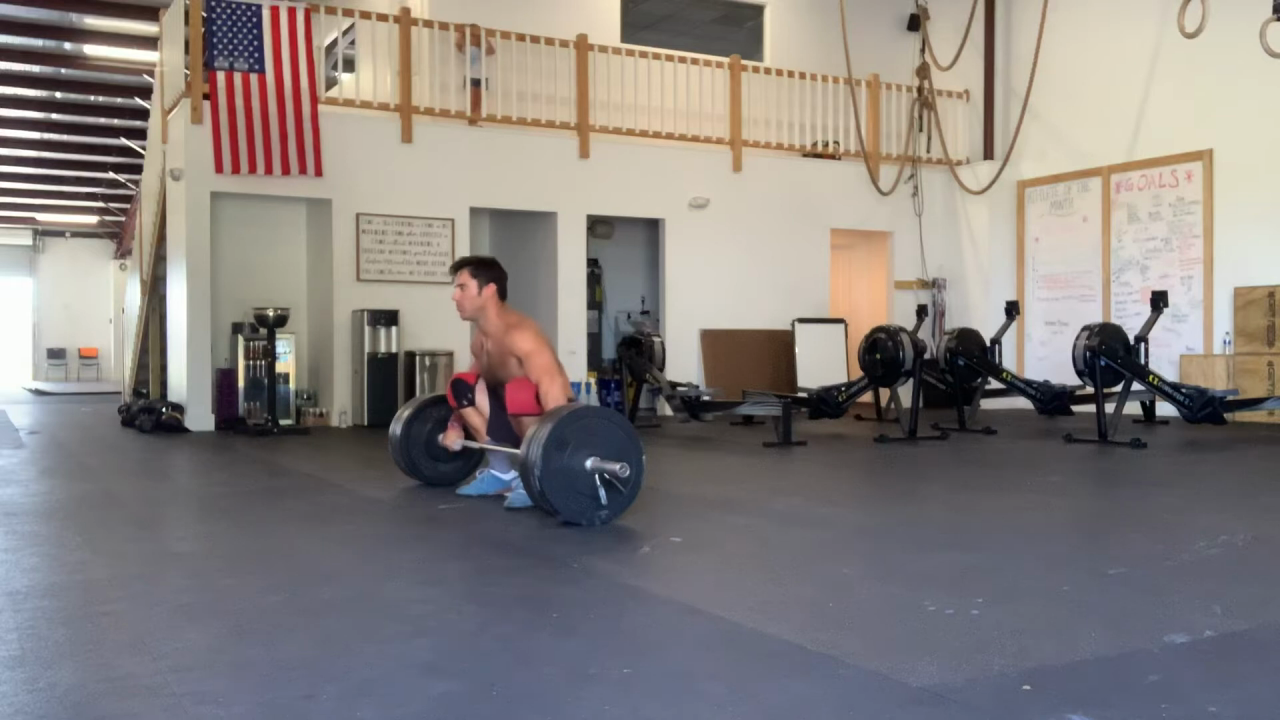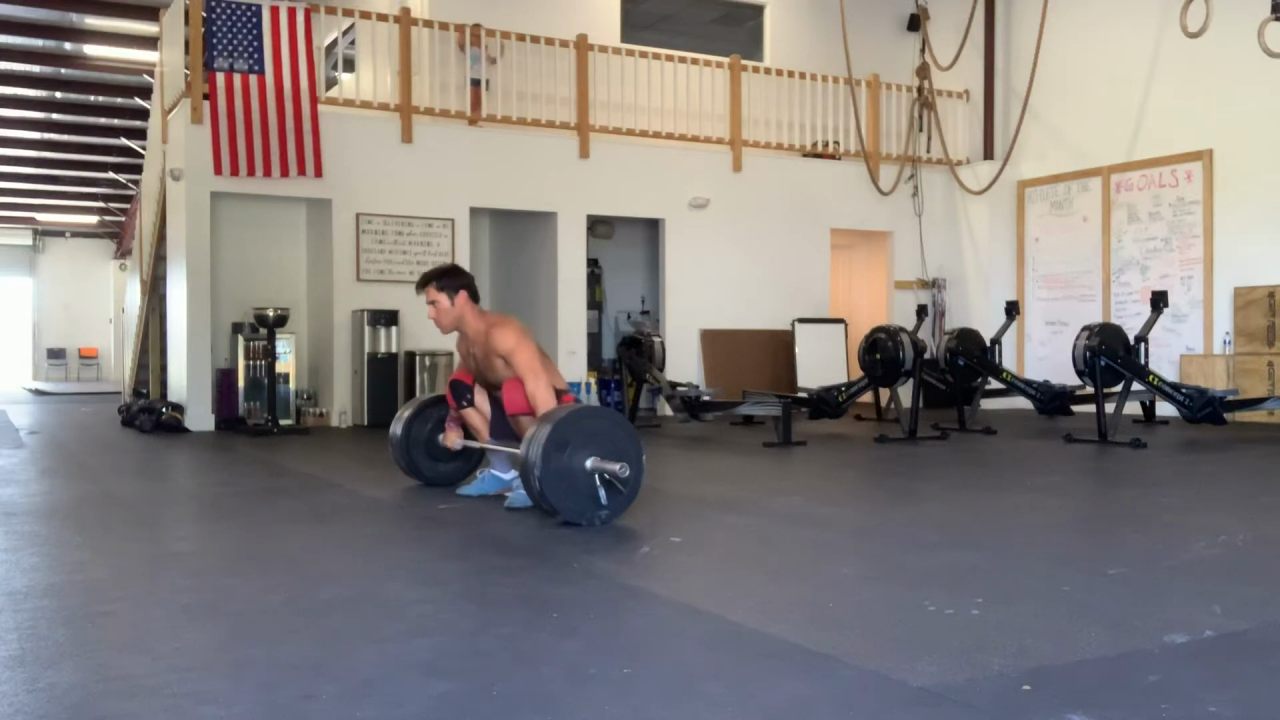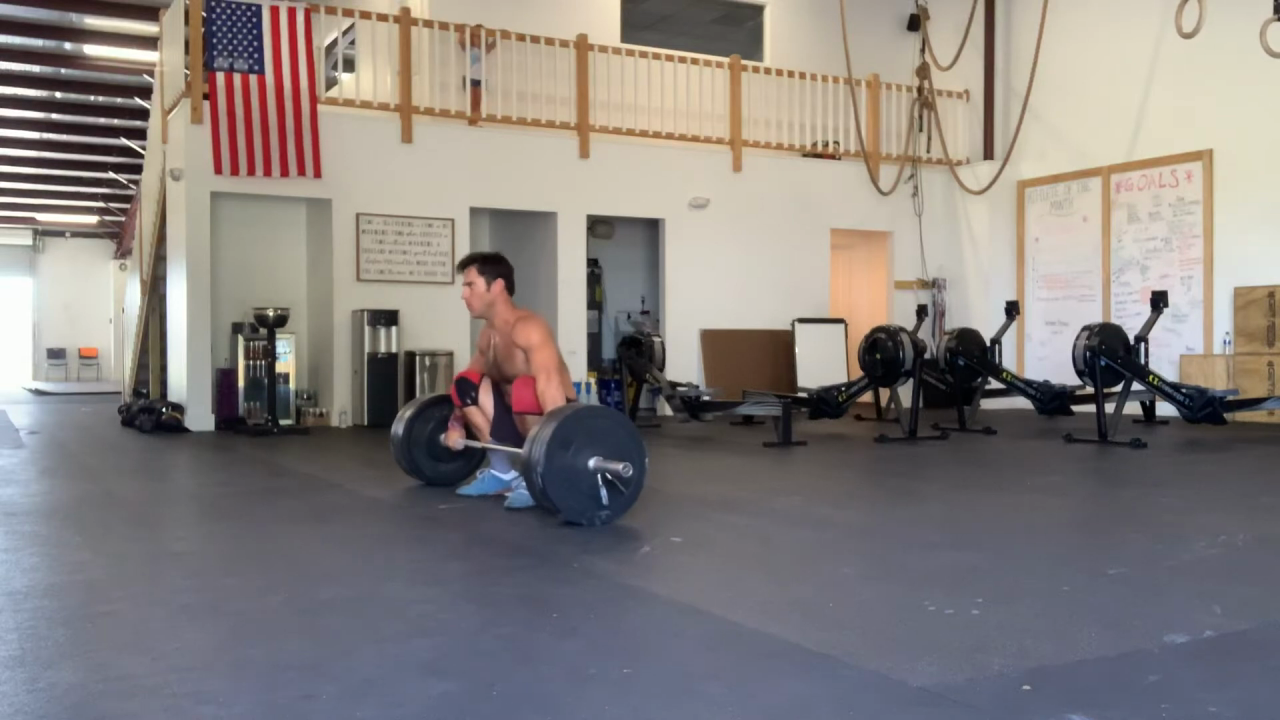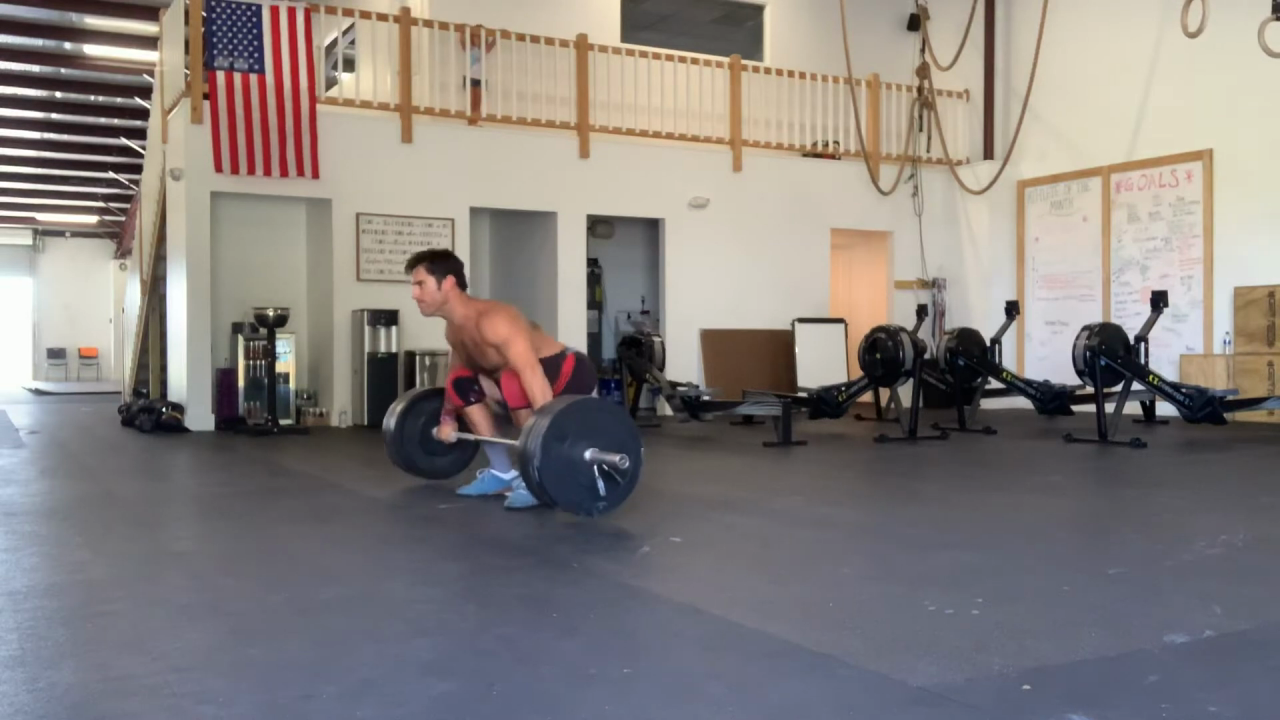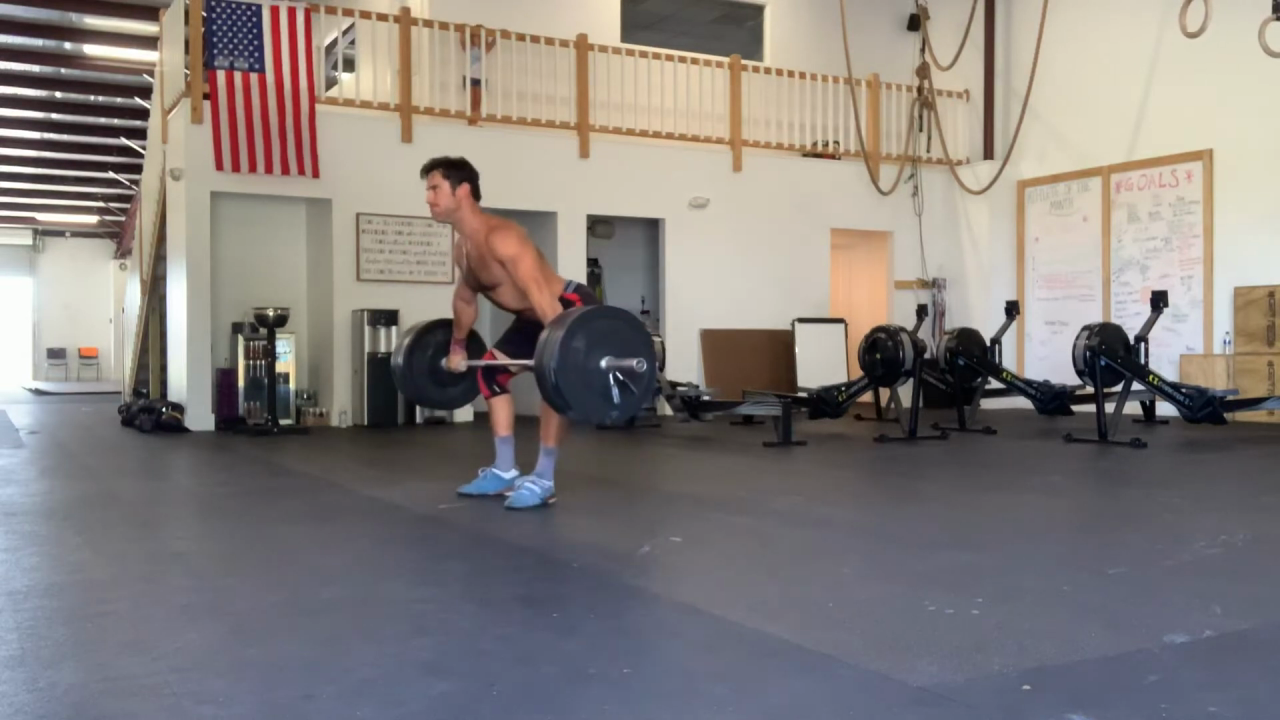
dt=1s
person 1, frame 1
left shoulder: (518, 332)
right shoulder: (480, 338)
left elbow: (552, 384)
right elbow: (476, 380)
right wrist: (456, 425)
right hip: (522, 420)
left knee: (518, 391)
right knee: (462, 385)
right ankle: (502, 472)
person 1, frame 2
left shoulder: (501, 332)
right shoulder: (465, 341)
left elbow: (539, 384)
right elbow: (465, 381)
right wrist: (453, 425)
left knee: (514, 391)
right knee: (459, 386)
right ankle: (503, 473)
person 1, frame 3
left shoulder: (528, 327)
right shoulder: (488, 335)
left elbow: (549, 382)
right elbow: (472, 378)
right wrist: (456, 424)
right hip: (523, 419)
left knee: (523, 390)
right knee: (465, 384)
right ankle: (504, 473)
person 1, frame 4
left shoulder: (491, 320)
right shoulder: (454, 327)
left elbow: (532, 374)
right elbow: (456, 371)
right wrist: (448, 418)
left hip: (570, 369)
left knee: (515, 386)
right knee: (462, 384)
right ankle: (502, 473)
person 1, frame 5
left shoulder: (500, 236)
right shoulder: (462, 247)
left elbow: (539, 291)
right elbow: (465, 298)
right wrist: (457, 346)
left hip: (570, 307)
right hip: (532, 317)
right knee: (491, 373)
left ankle: (543, 480)
right ankle: (504, 472)
